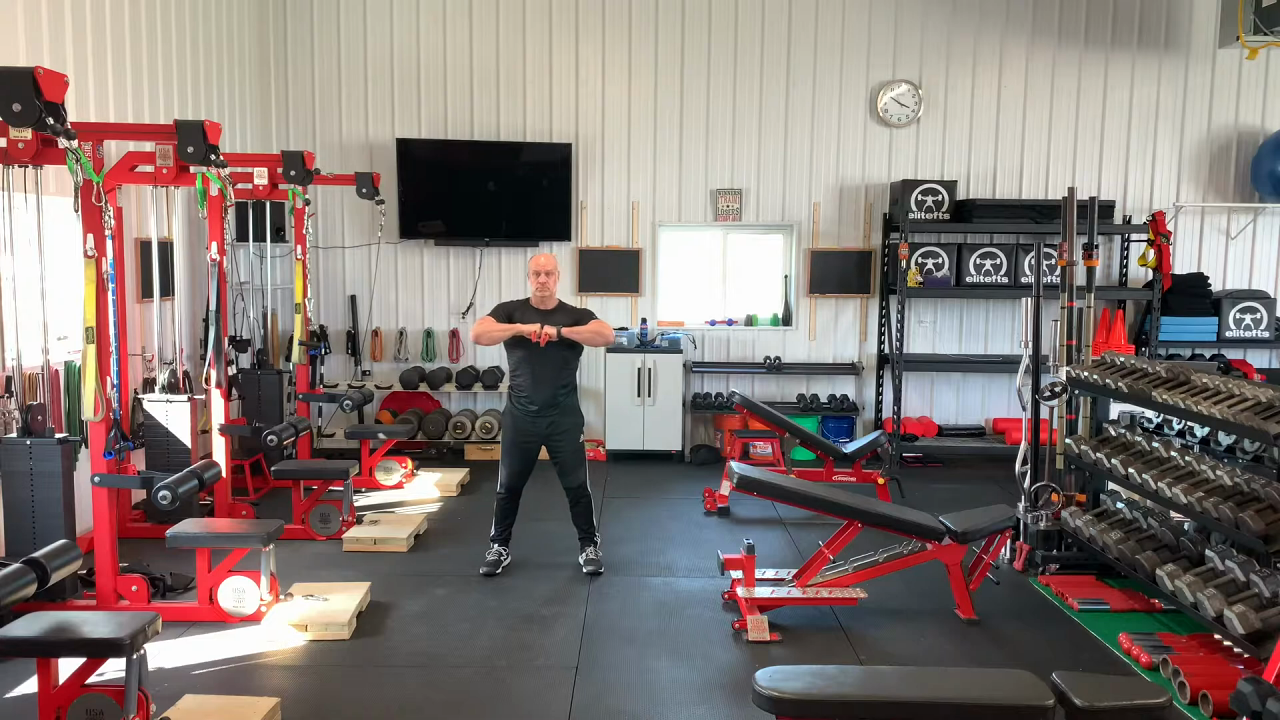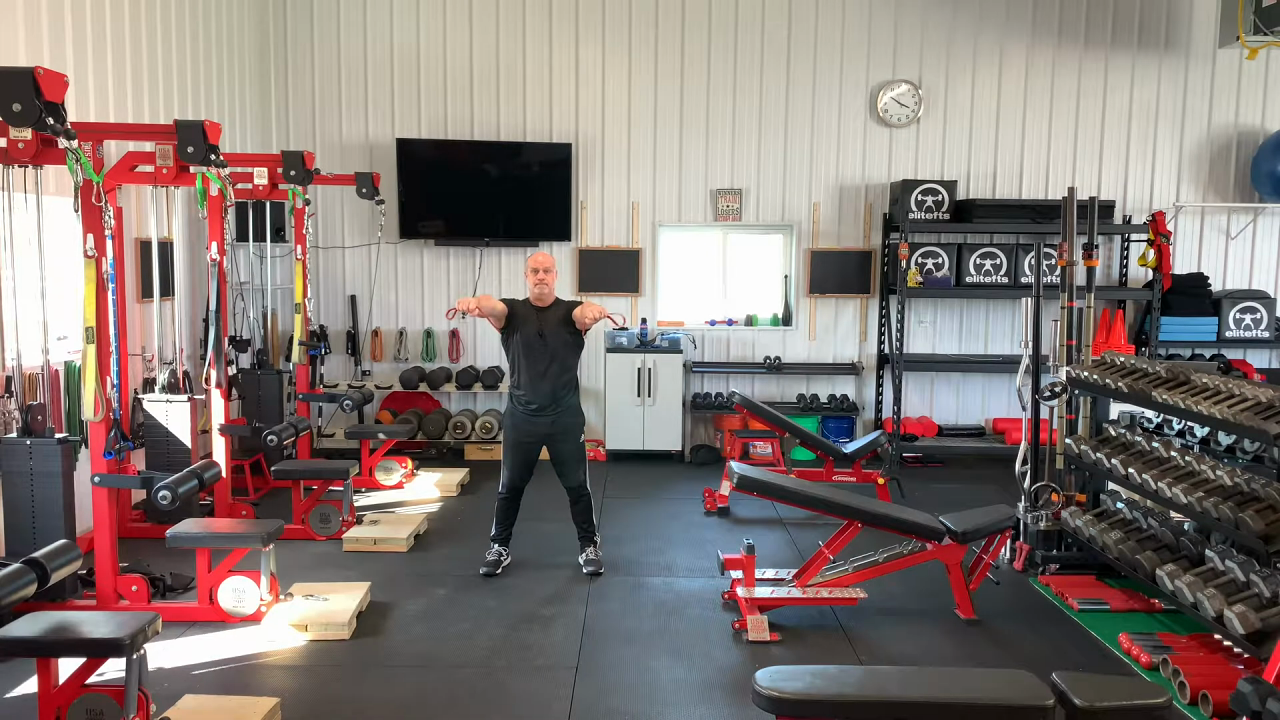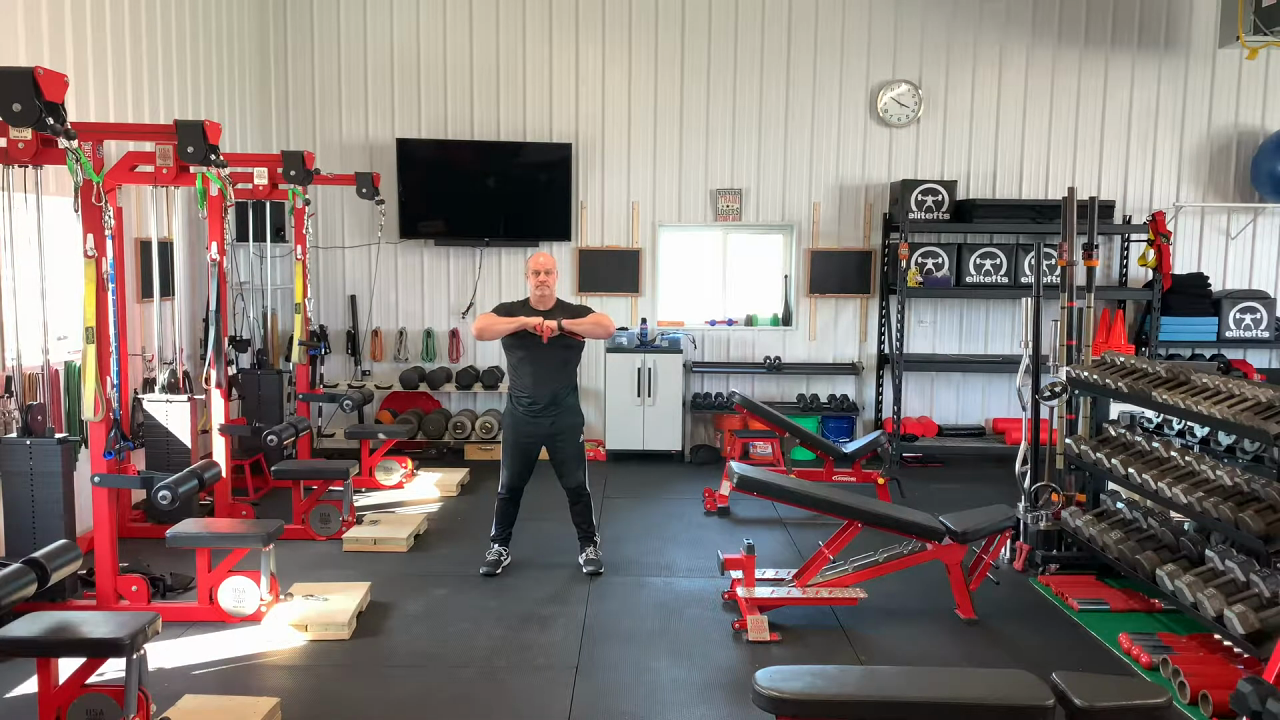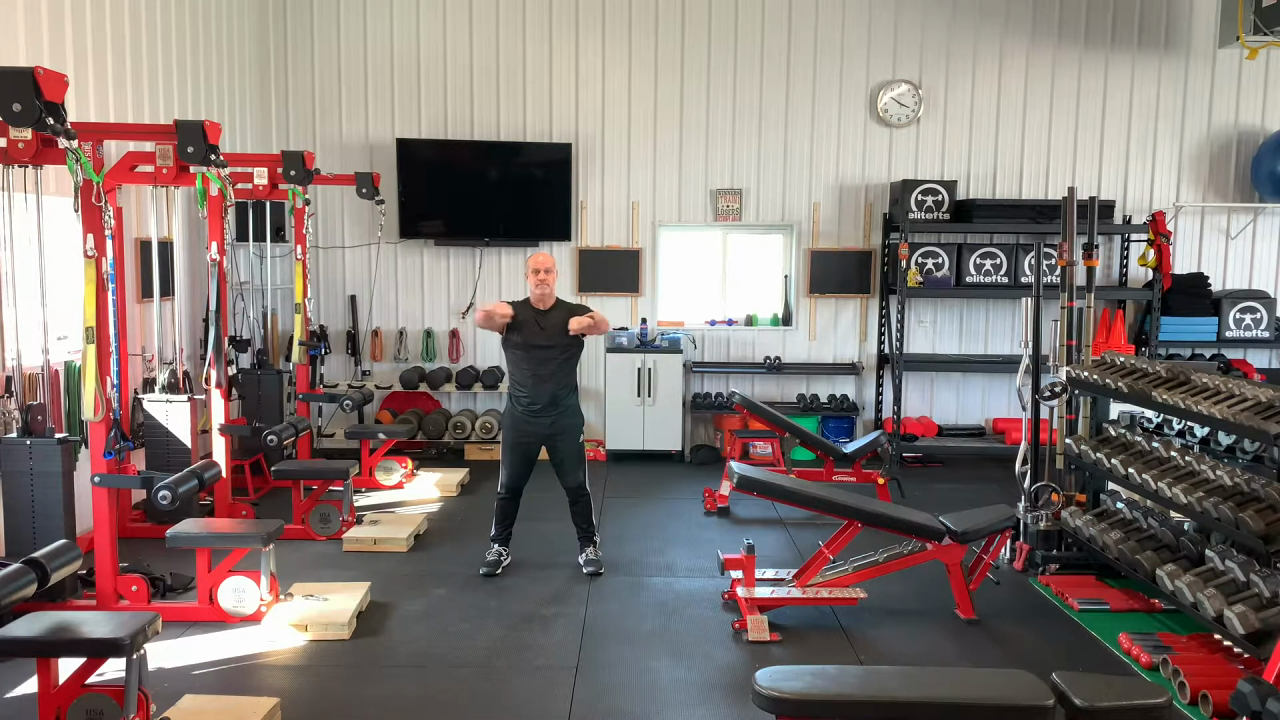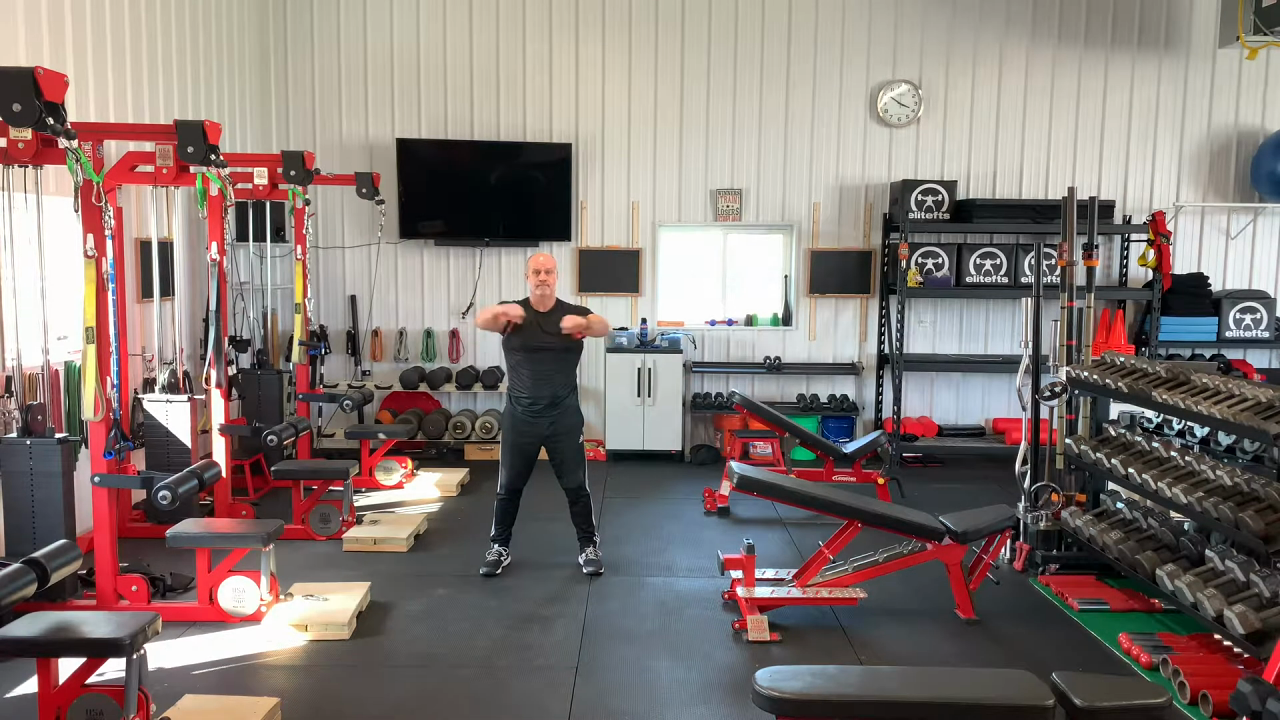
dt=1s
person 1, frame 1
left shoulder: (576, 315)
right shoulder: (511, 311)
left elbow: (607, 336)
right elbow: (477, 334)
left wrist: (558, 331)
right wrist: (522, 328)
left hip: (564, 418)
right hip: (520, 417)
left knee: (577, 486)
right knee: (509, 486)
left ankle: (589, 547)
right ankle: (499, 547)
person 1, frame 2
left shoulder: (570, 311)
right shoulder: (513, 311)
left elbow: (586, 312)
right elbow: (492, 307)
left wrist: (592, 312)
right wrist: (475, 304)
left hip: (565, 417)
right hip: (521, 417)
left knee: (577, 486)
right knee: (510, 486)
left ankle: (589, 546)
right ankle: (499, 547)
person 1, frame 3
left shoulder: (573, 313)
right shoulder: (511, 312)
left elbow: (607, 328)
right elbow: (479, 329)
left wrist: (560, 325)
right wrist: (524, 322)
left hip: (565, 418)
right hip: (520, 418)
left knee: (577, 486)
right knee: (509, 486)
left ankle: (589, 547)
right ankle: (499, 547)
person 1, frame 4
left shoulder: (573, 311)
right shoulder: (512, 311)
left elbow: (600, 323)
right elbow: (482, 319)
left wrist: (588, 322)
right wrist: (493, 310)
left hip: (565, 417)
right hip: (520, 417)
left knee: (577, 486)
right knee: (509, 487)
left ankle: (589, 547)
right ankle: (499, 547)
person 1, frame 5
left shoulder: (573, 312)
right shoulder: (514, 310)
left elbow: (601, 326)
right elbow: (483, 319)
left wrist: (582, 321)
right wrist: (503, 311)
left hip: (564, 418)
right hip: (520, 417)
left knee: (576, 486)
right knee: (508, 487)
left ankle: (588, 548)
right ankle: (499, 547)
